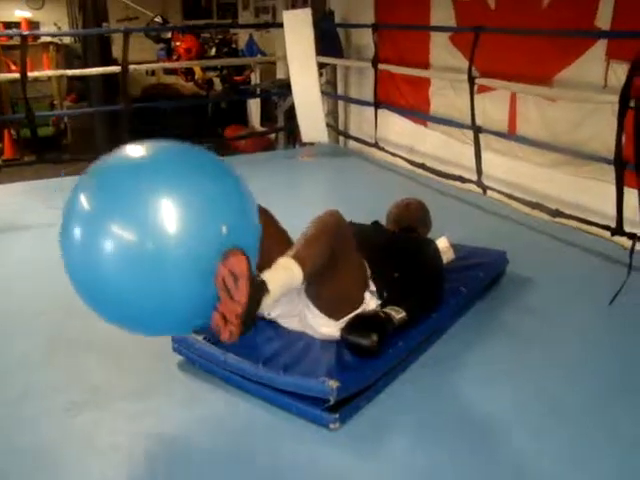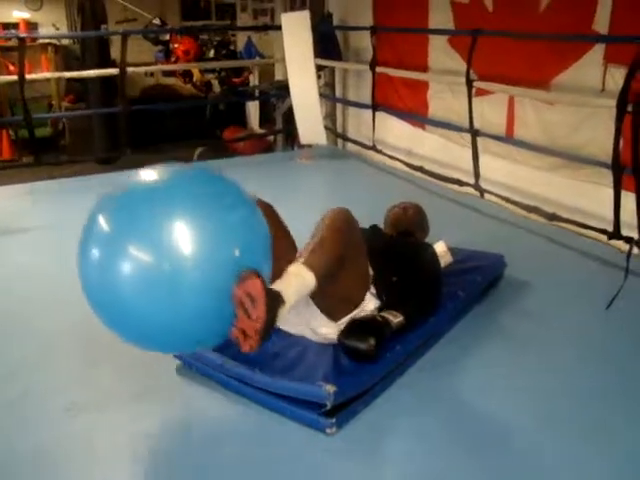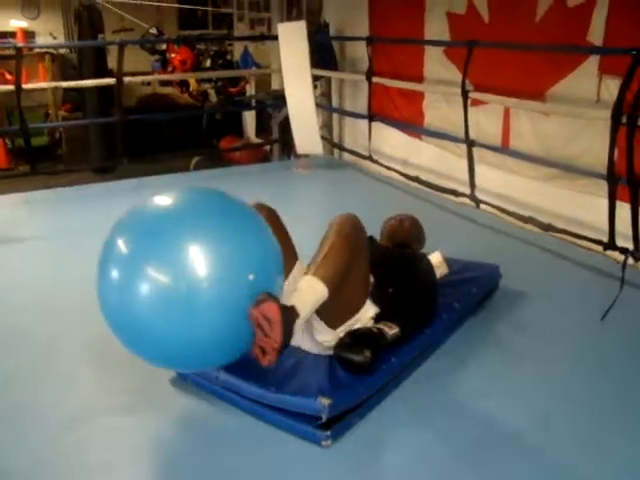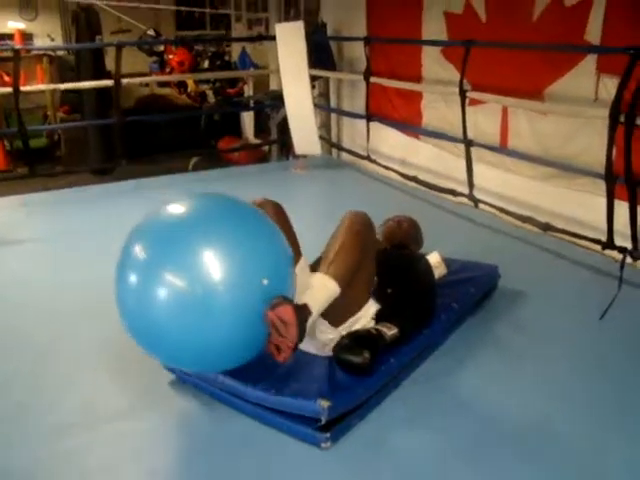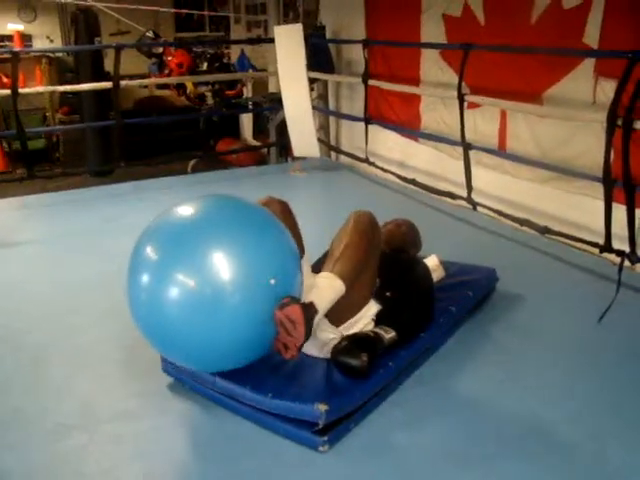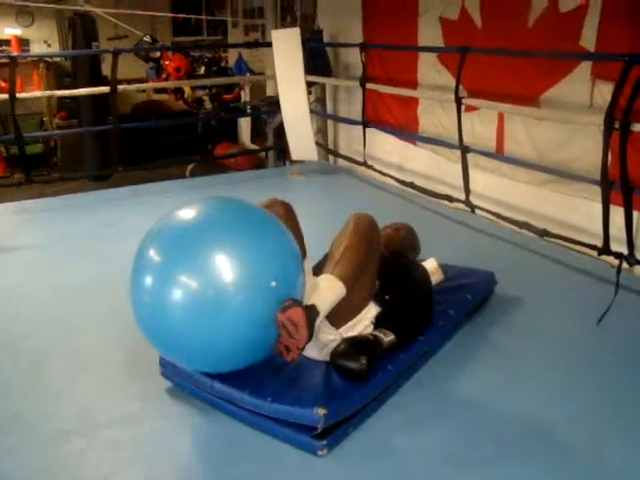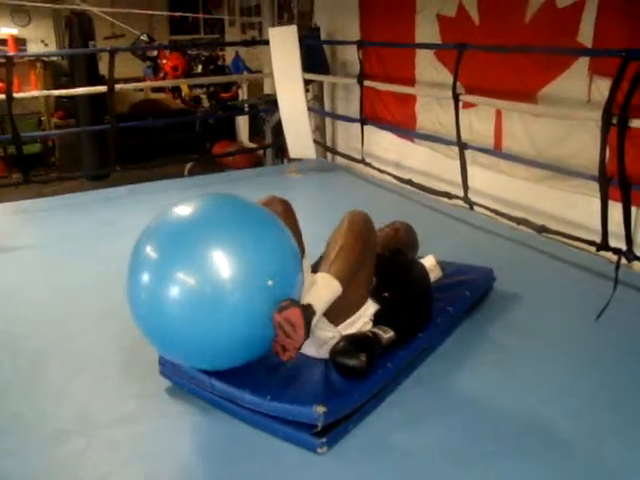
dt=0.1s
person 1, frame 1
left shoulder: (422, 249)
right shoulder: (358, 229)
left elbow: (428, 295)
left wrist: (387, 319)
left hip: (342, 309)
right hip: (296, 294)
left knee: (331, 222)
left ankle: (254, 295)
person 1, frame 2
left shoulder: (419, 252)
right shoulder: (362, 234)
left elbow: (427, 299)
right elbow: (303, 261)
left wrist: (387, 322)
left hip: (341, 315)
right hip: (296, 302)
left knee: (340, 220)
right knee: (256, 209)
left ankle: (272, 303)
person 1, frame 3
left shoulder: (416, 264)
right shoulder: (366, 245)
left elbow: (422, 310)
left wrist: (380, 334)
left hip: (338, 322)
left knee: (346, 226)
right knee: (261, 214)
left ankle: (287, 317)
person 1, frame 4
left shoulder: (415, 265)
right shoulder: (348, 249)
left elbow: (421, 311)
left wrist: (379, 336)
left hip: (341, 323)
left knee: (356, 223)
right knee: (267, 209)
left ankle: (302, 315)
person 1, frame 5
left shoulder: (413, 268)
right shoulder: (348, 248)
left elbow: (420, 313)
left wrist: (377, 338)
left hip: (341, 324)
left knee: (362, 222)
right knee: (273, 208)
left ankle: (307, 315)
person 1, frame 6
left shoulder: (413, 272)
right shoulder: (351, 255)
left elbow: (419, 318)
left wrist: (376, 342)
left hip: (341, 328)
left knee: (362, 224)
right knee: (277, 209)
left ankle: (309, 316)
person 1, frame 7
left shoulder: (411, 270)
right shoulder: (351, 251)
left elbow: (417, 315)
left wrist: (375, 339)
left hip: (340, 324)
left knee: (356, 221)
right knee: (276, 207)
left ankle: (306, 315)
